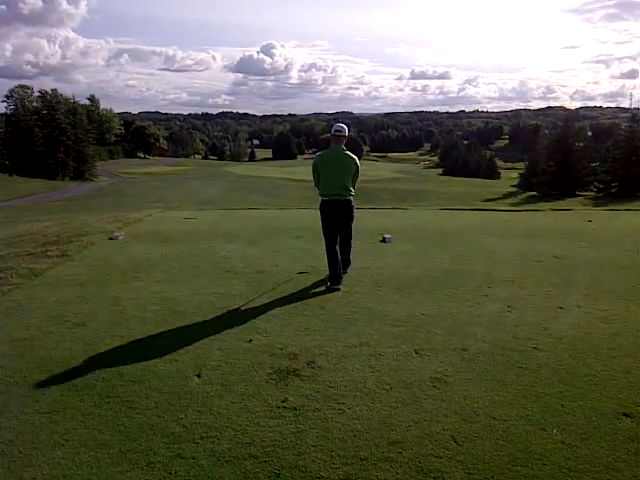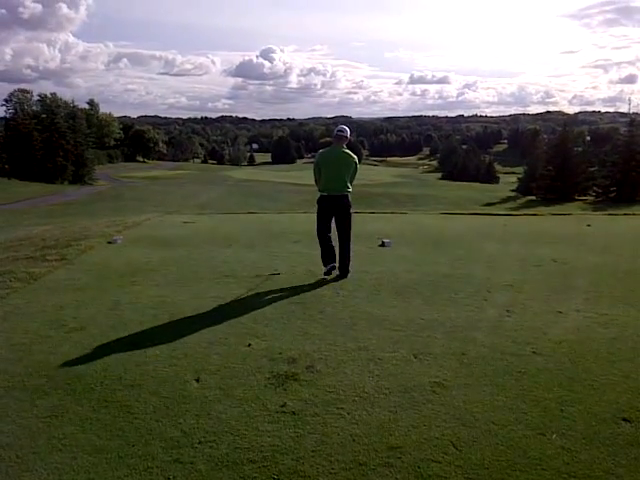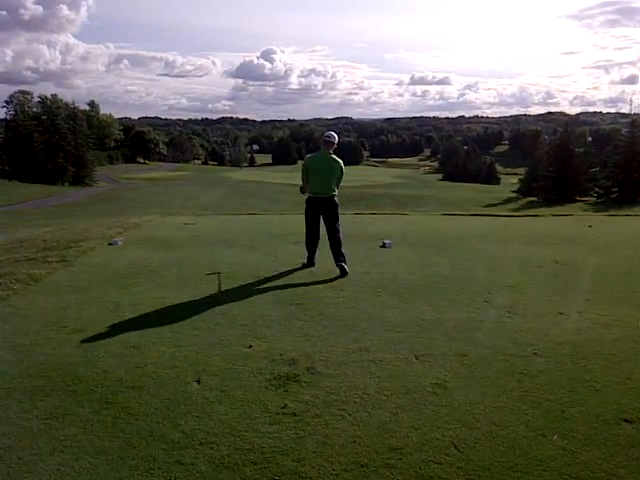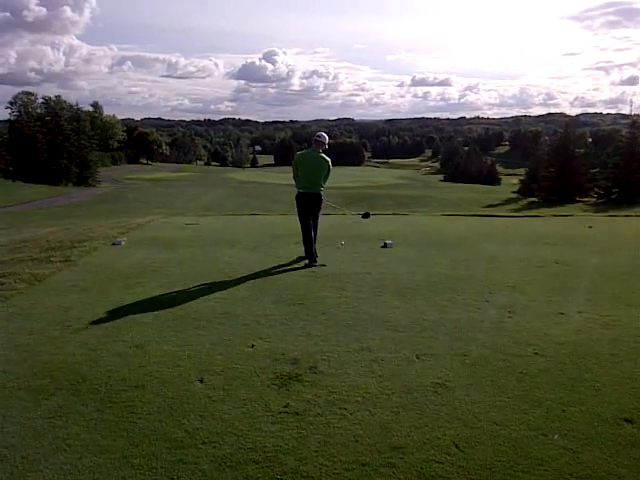
dt=0.4s
person 1, frame 1
left shoulder: (319, 158)
right shoulder: (353, 160)
left elbow: (317, 183)
right elbow: (353, 184)
left hip: (328, 204)
right hip: (346, 203)
left knee: (331, 242)
right knee: (346, 237)
left ankle: (336, 279)
right ankle: (344, 266)
person 1, frame 2
left shoulder: (321, 155)
right shoulder: (353, 158)
left elbow: (317, 179)
right elbow: (350, 180)
left hip: (326, 199)
right hip: (344, 199)
left knee: (324, 233)
right knee: (344, 235)
left ankle: (329, 262)
right ankle: (344, 270)
person 1, frame 3
left shoulder: (309, 159)
right shoulder: (338, 163)
left elbow: (304, 182)
right elbow: (337, 184)
left hip: (313, 201)
right hip: (330, 201)
left knee: (312, 231)
right knee: (335, 233)
left ankle: (311, 260)
right ankle: (341, 263)
person 1, frame 4
left shoulder: (299, 156)
right shoulder: (326, 161)
left elbow: (295, 176)
right elbow: (324, 181)
left hip: (302, 196)
right hip: (317, 196)
left knee: (307, 227)
right knee: (313, 225)
left ankle: (312, 257)
right ankle: (309, 252)
